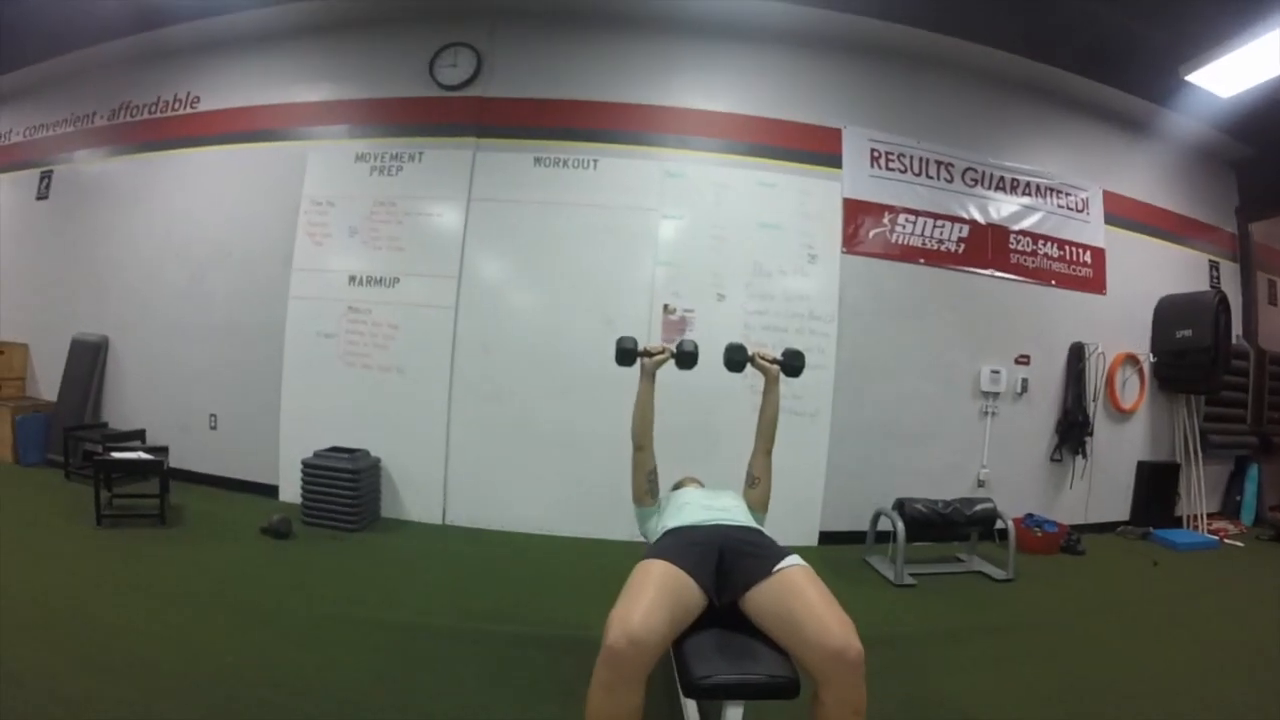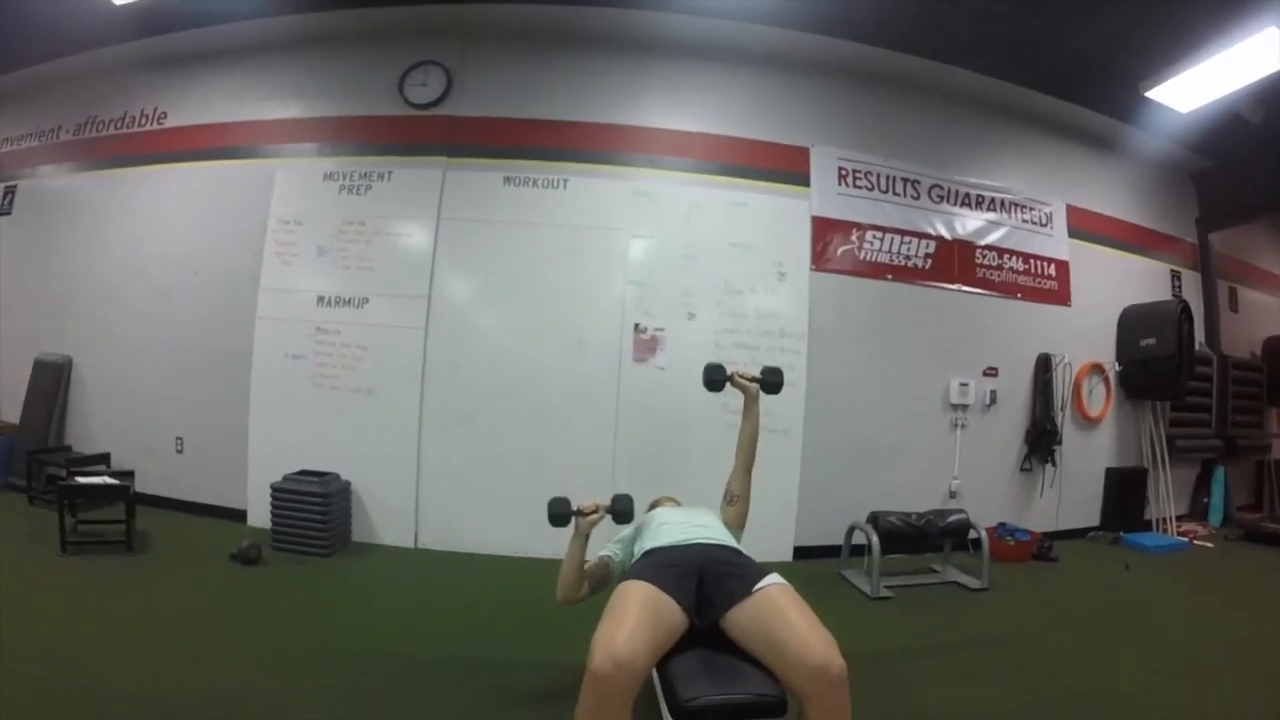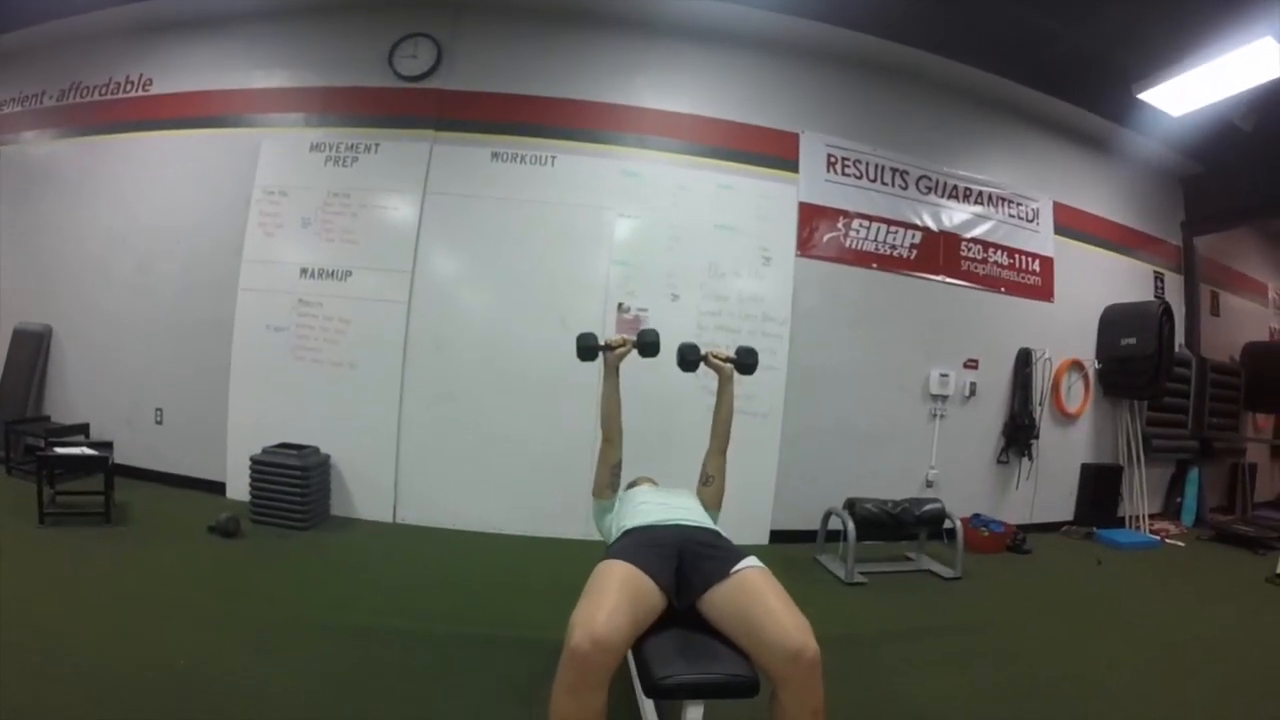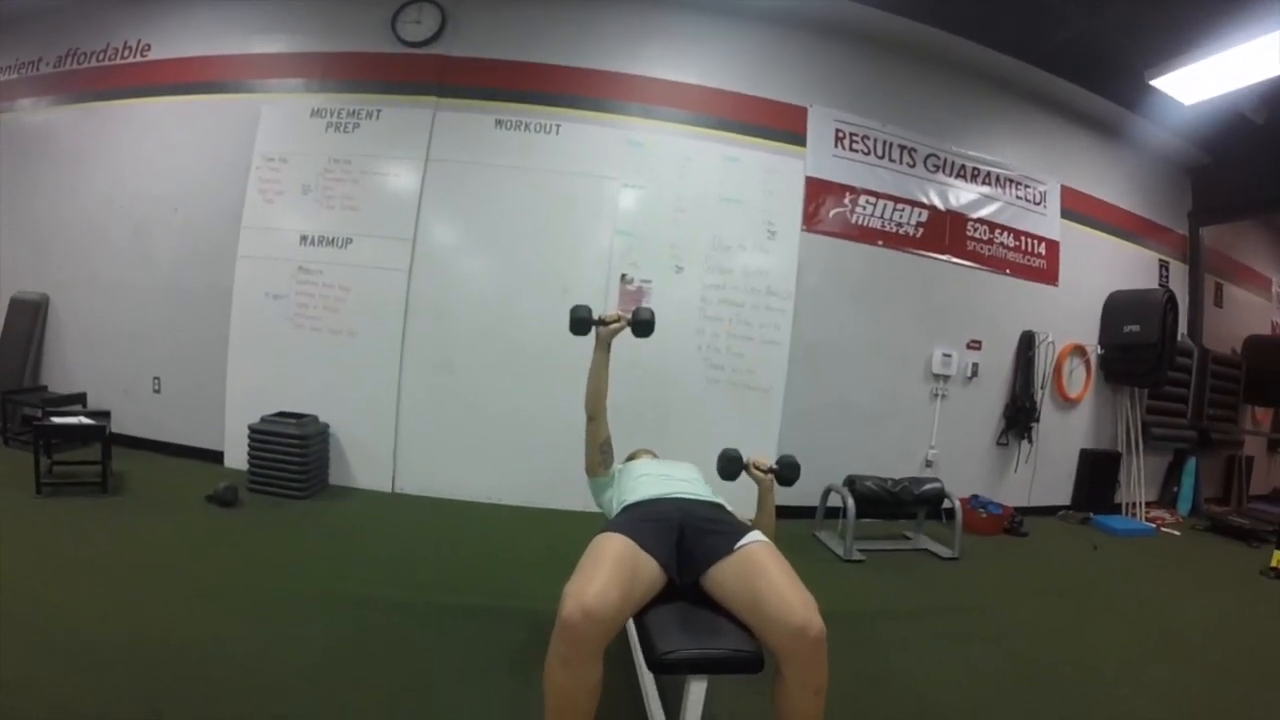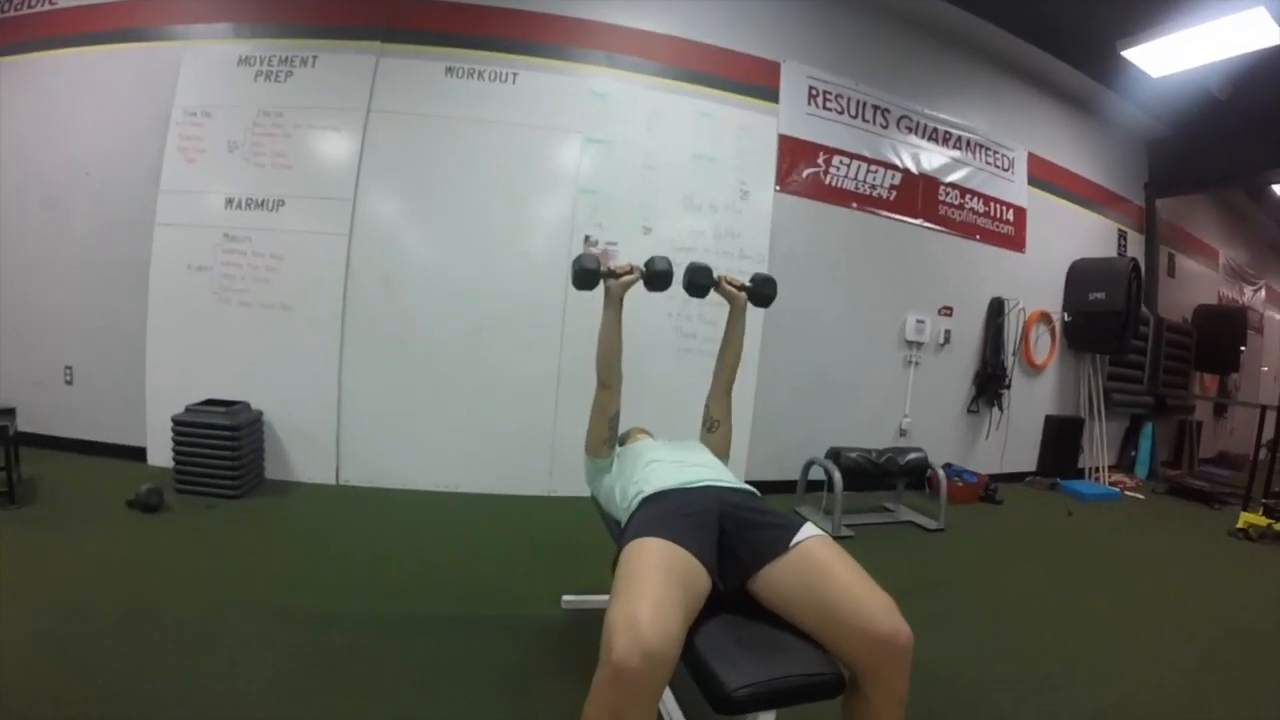
dt=1s
person 1, frame 1
left shoulder: (740, 504)
right shoulder: (659, 512)
left elbow: (762, 450)
right elbow: (642, 448)
left wrist: (772, 382)
right wrist: (647, 376)
left knee: (845, 655)
right knee: (623, 646)
person 1, frame 2
left shoulder: (716, 522)
right shoulder: (635, 533)
left elbow: (742, 470)
right elbow: (569, 593)
left wrist: (751, 400)
right wrist: (582, 532)
left knee: (827, 672)
right knee: (607, 670)
person 1, frame 3
left shoulder: (697, 506)
right shoulder: (615, 509)
left elbow: (717, 447)
right elbow: (611, 440)
left wrist: (726, 379)
right wrist: (611, 368)
left hip: (709, 544)
left knee: (802, 656)
right knee: (586, 648)
person 1, frame 4
left shoulder: (697, 477)
right shoulder: (614, 482)
left elbow: (763, 537)
right elbow: (595, 417)
left wrist: (765, 487)
right wrist: (603, 344)
left hip: (712, 518)
right hip: (642, 514)
left knee: (807, 634)
right knee: (579, 620)
person 1, frame 5
left shoulder: (700, 453)
right shoulder: (609, 470)
left elbow: (721, 388)
right elbow: (608, 386)
left wrist: (738, 310)
right wrist: (613, 301)
left hip: (745, 507)
